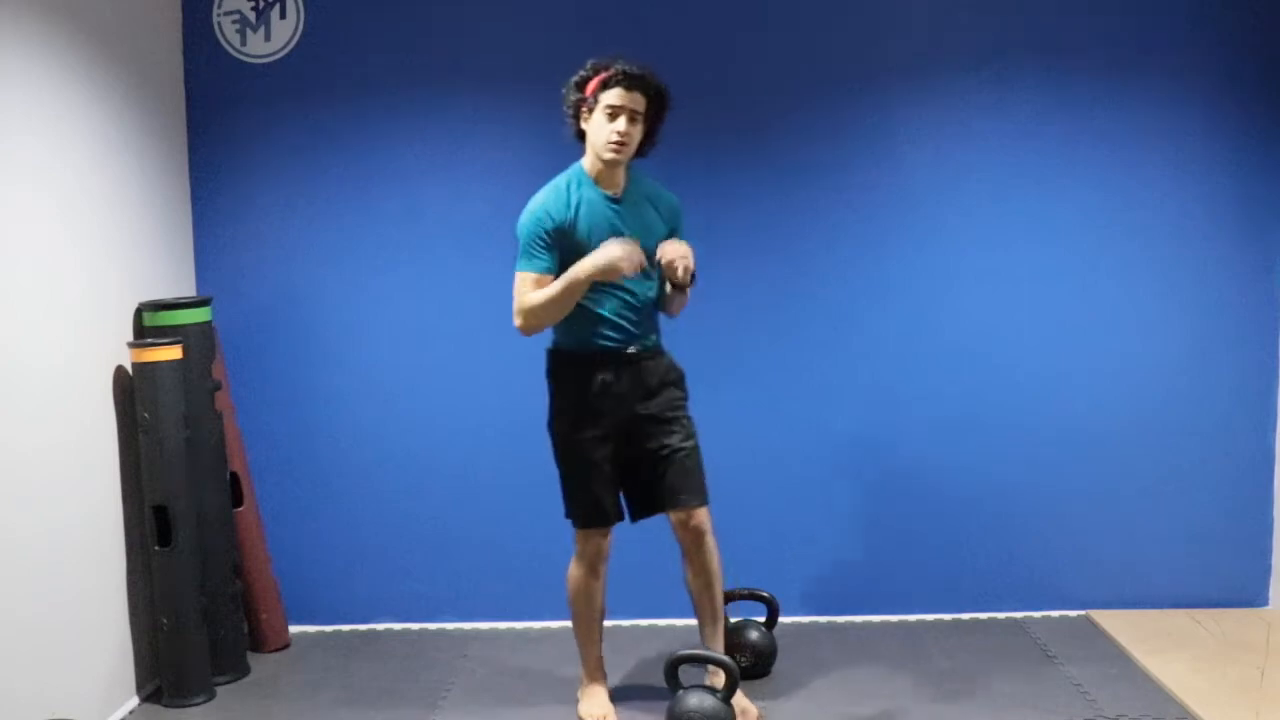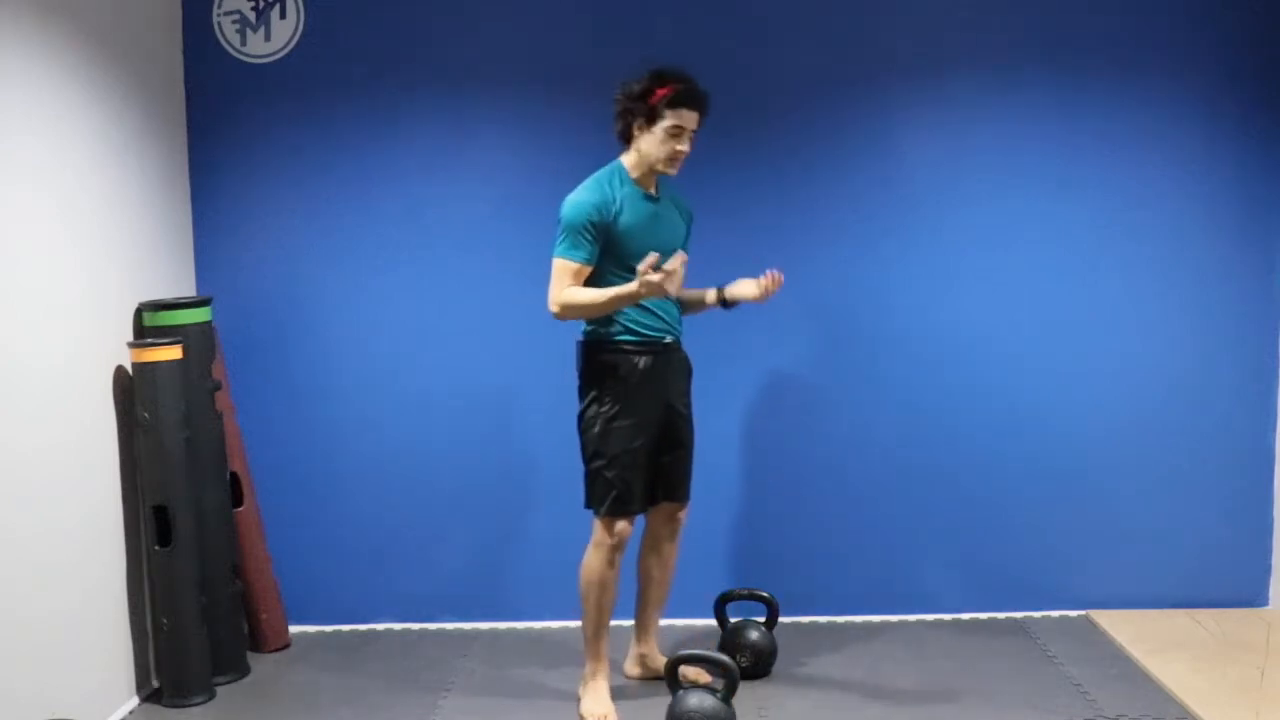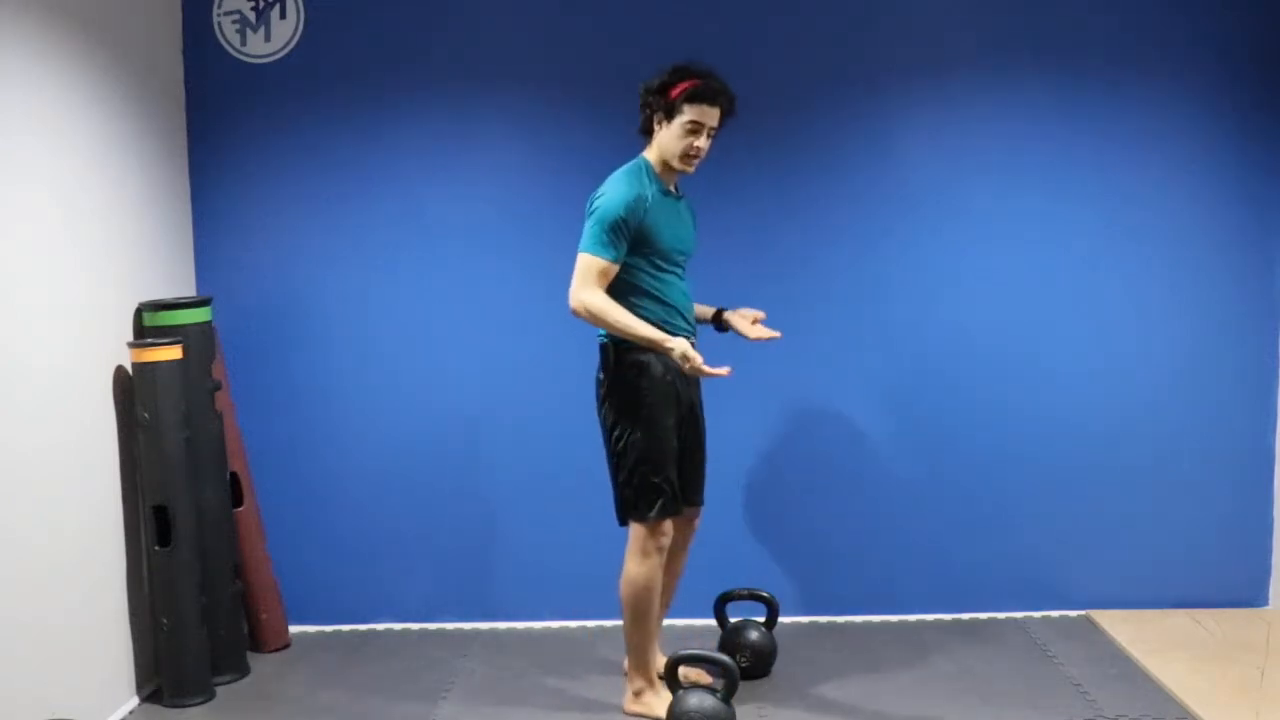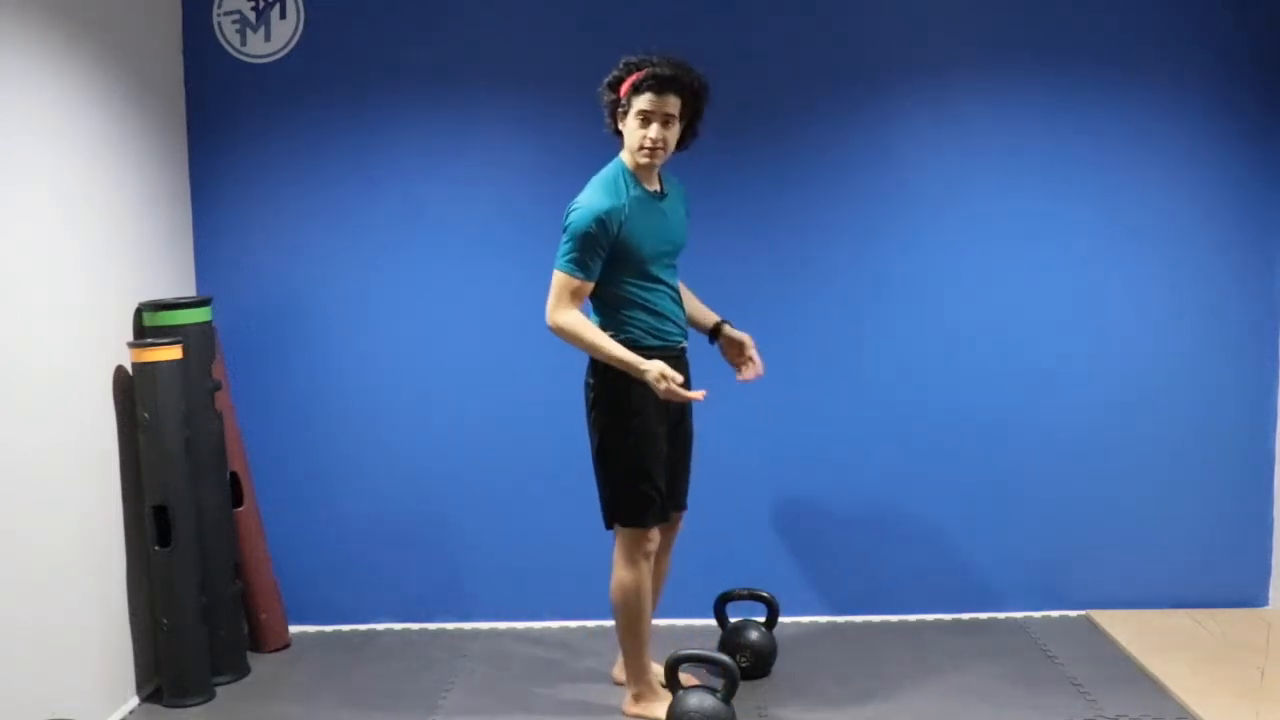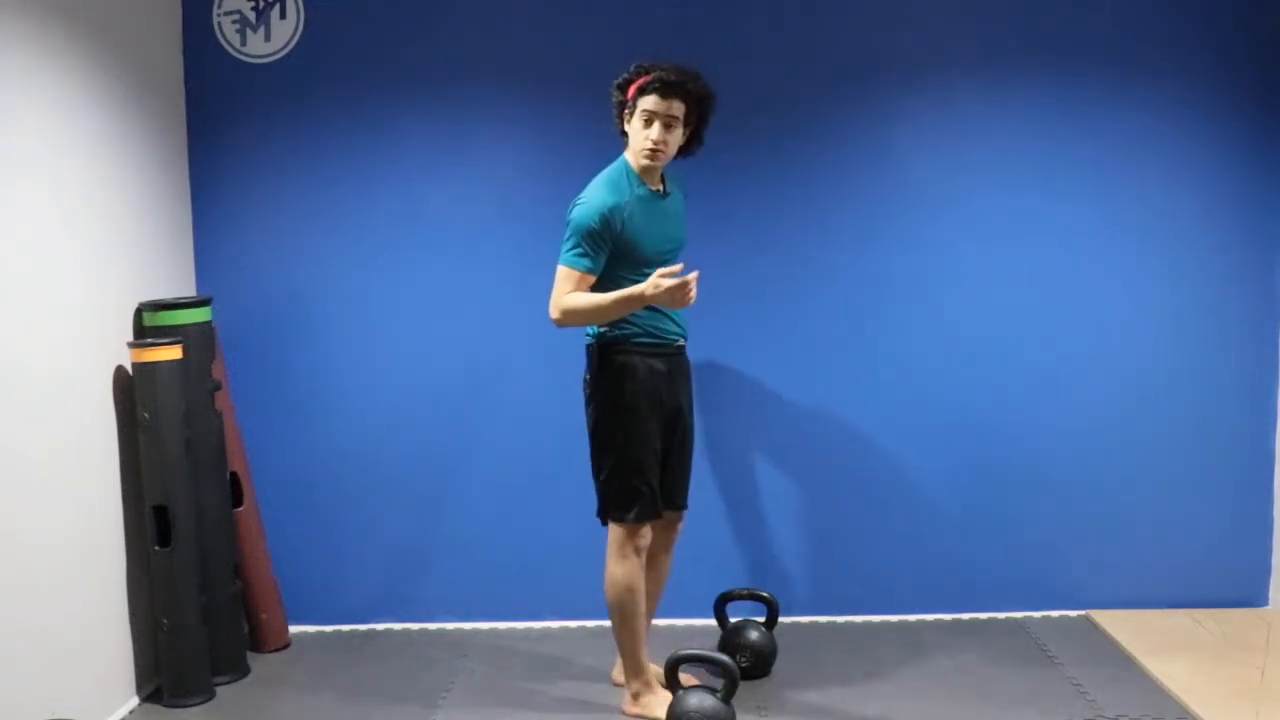
dt=1s
person 1, frame 1
left shoulder: (662, 204)
right shoulder: (548, 208)
right elbow: (526, 317)
left wrist: (681, 274)
right wrist: (589, 268)
left hip: (653, 374)
right hip: (585, 382)
left knee: (694, 523)
right knee: (592, 542)
person 1, frame 2
left shoulder: (677, 207)
right shoulder: (591, 201)
right elbow: (561, 301)
left wrist: (728, 293)
right wrist: (636, 289)
left hip: (669, 366)
right hip: (615, 371)
left knee: (669, 516)
right knee: (613, 528)
left ankle: (645, 651)
person 1, frame 3
left shoulder: (678, 200)
right shoulder: (620, 195)
right elbow: (583, 297)
left wrist: (720, 317)
right wrist: (666, 344)
left hip: (675, 374)
right hip: (637, 374)
left knee: (683, 520)
right knee: (651, 530)
left ankle: (649, 654)
person 1, frame 4
left shoulder: (673, 193)
right shoulder: (597, 207)
right elbow: (560, 313)
left wrist: (717, 328)
right wrist: (639, 367)
left hip: (670, 373)
right hip: (627, 381)
left knee: (666, 526)
right knee: (637, 536)
left ankle: (635, 661)
person 1, frame 5
left shoulder: (671, 193)
right shoulder: (600, 203)
right elbow: (562, 307)
right wrist: (646, 295)
left hip: (670, 366)
right hip: (625, 370)
left knee: (666, 523)
right knee: (630, 531)
left ankle: (634, 660)
